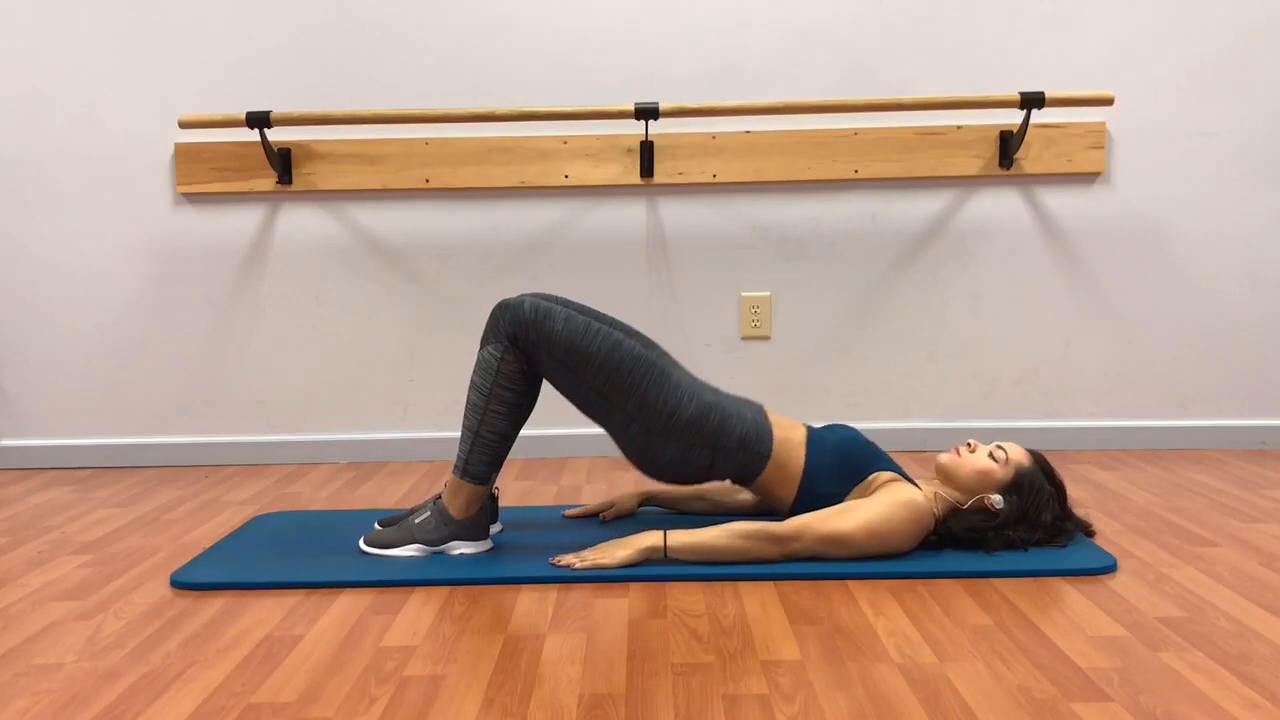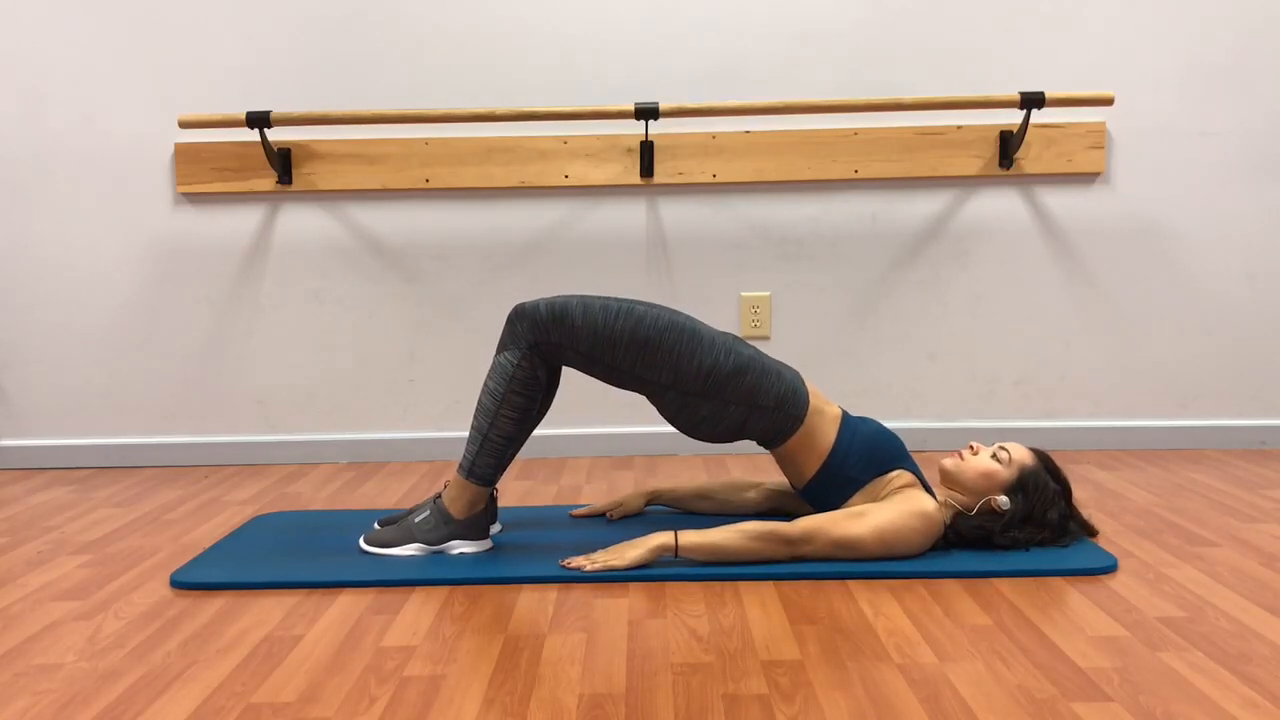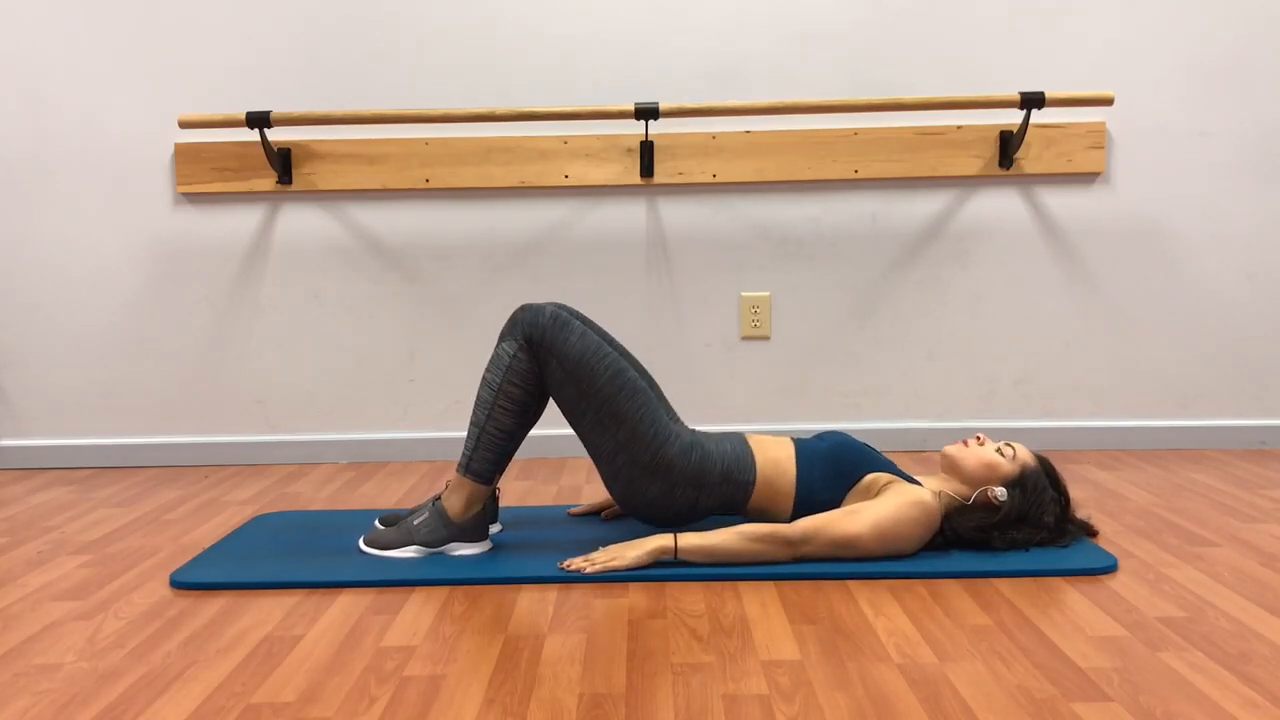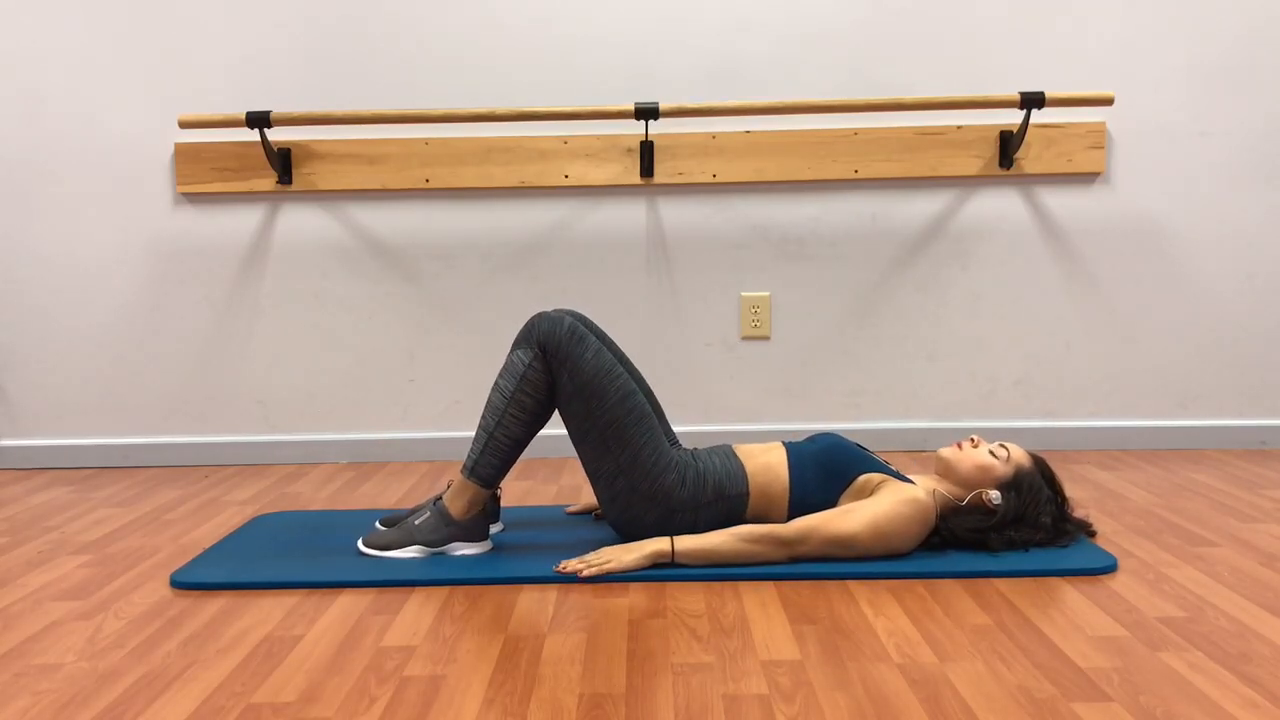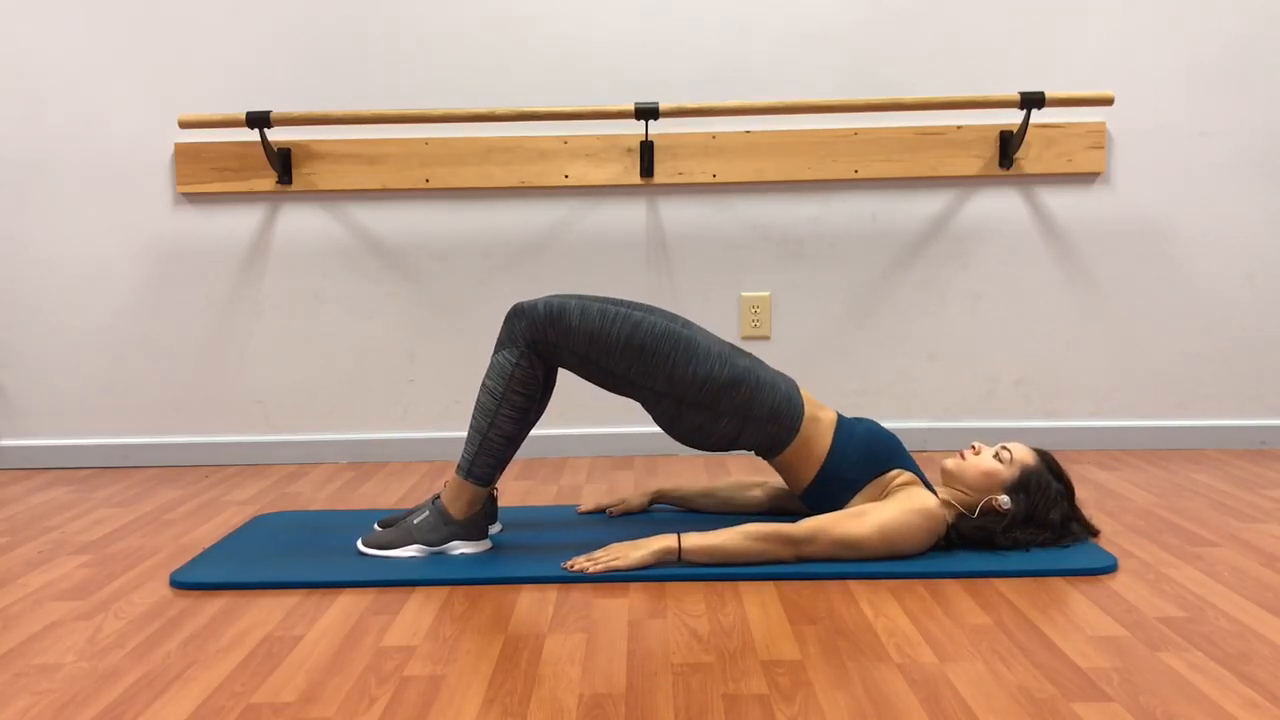
dt=1s
person 1, frame 1
left shoulder: (908, 516)
right shoulder: (899, 490)
left elbow: (781, 541)
left wrist: (647, 544)
right wrist: (646, 494)
left hip: (688, 431)
right hip: (700, 427)
left knee: (517, 320)
right knee: (525, 320)
left ankle: (459, 516)
right ankle: (467, 500)
person 1, frame 2
left shoulder: (918, 522)
right shoulder: (911, 497)
left elbow: (788, 539)
right elbow: (760, 499)
left wrist: (661, 543)
right wrist: (651, 494)
left knee: (538, 326)
right knee: (539, 326)
left ankle: (461, 514)
right ankle: (463, 499)
person 1, frame 3
left shoulder: (916, 516)
right shoulder: (906, 492)
left elbow: (789, 540)
left wrist: (659, 545)
right wrist: (640, 497)
left hip: (673, 471)
right hip: (683, 463)
left knee: (537, 327)
right knee: (542, 326)
left ankle: (459, 513)
right ankle: (469, 500)
person 1, frame 4
left shoulder: (910, 513)
right shoulder: (899, 490)
left elbow: (786, 541)
left wrist: (655, 548)
right wrist: (632, 497)
left hip: (668, 495)
right hip: (681, 475)
left knee: (554, 334)
right knee: (555, 333)
left ankle: (457, 516)
right ankle: (469, 501)
person 1, frame 5
left shoulder: (921, 520)
right shoulder: (914, 498)
left elbow: (793, 542)
left wrist: (663, 547)
right wrist: (656, 495)
right hip: (733, 399)
left knee: (535, 325)
right knee: (536, 325)
left ankle: (458, 515)
right ankle: (466, 500)
